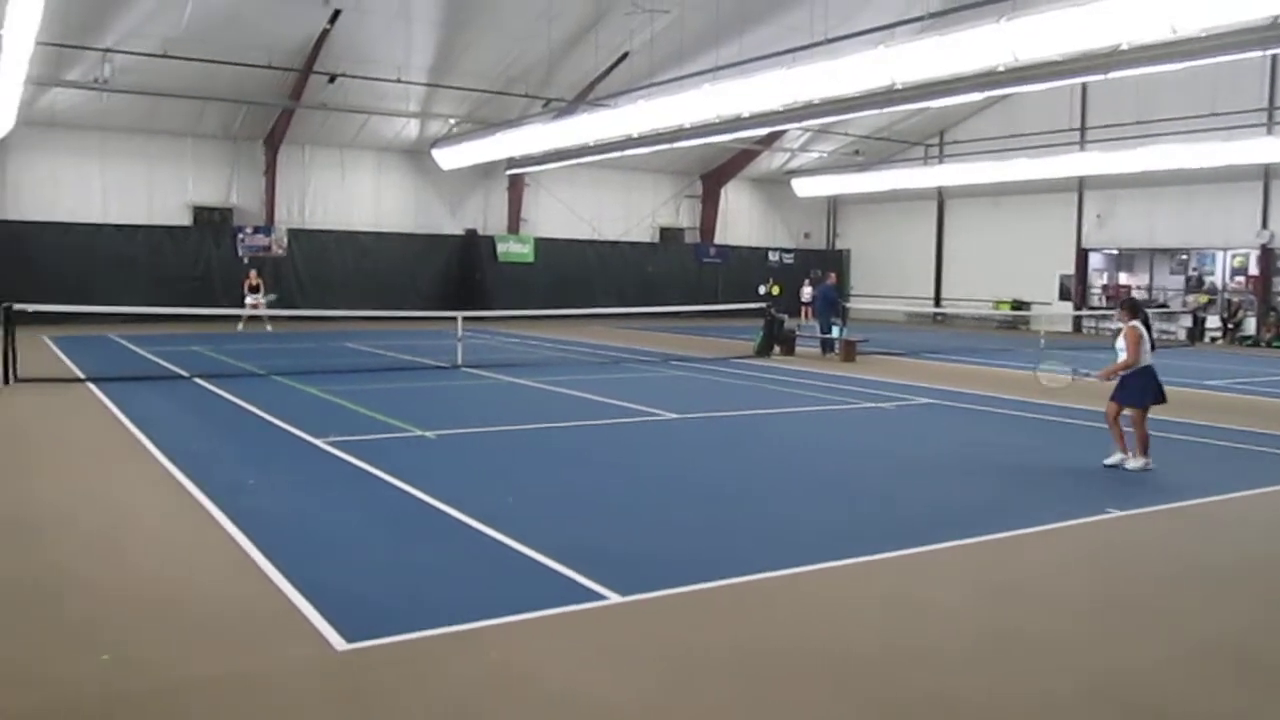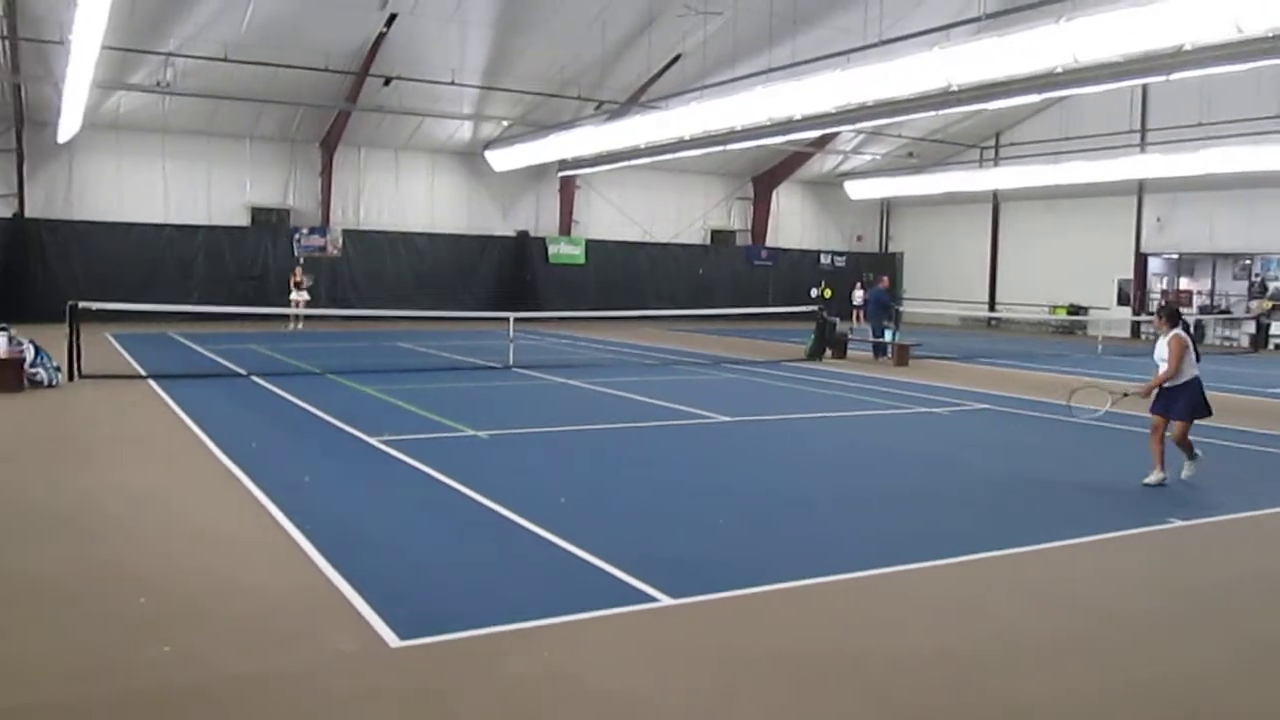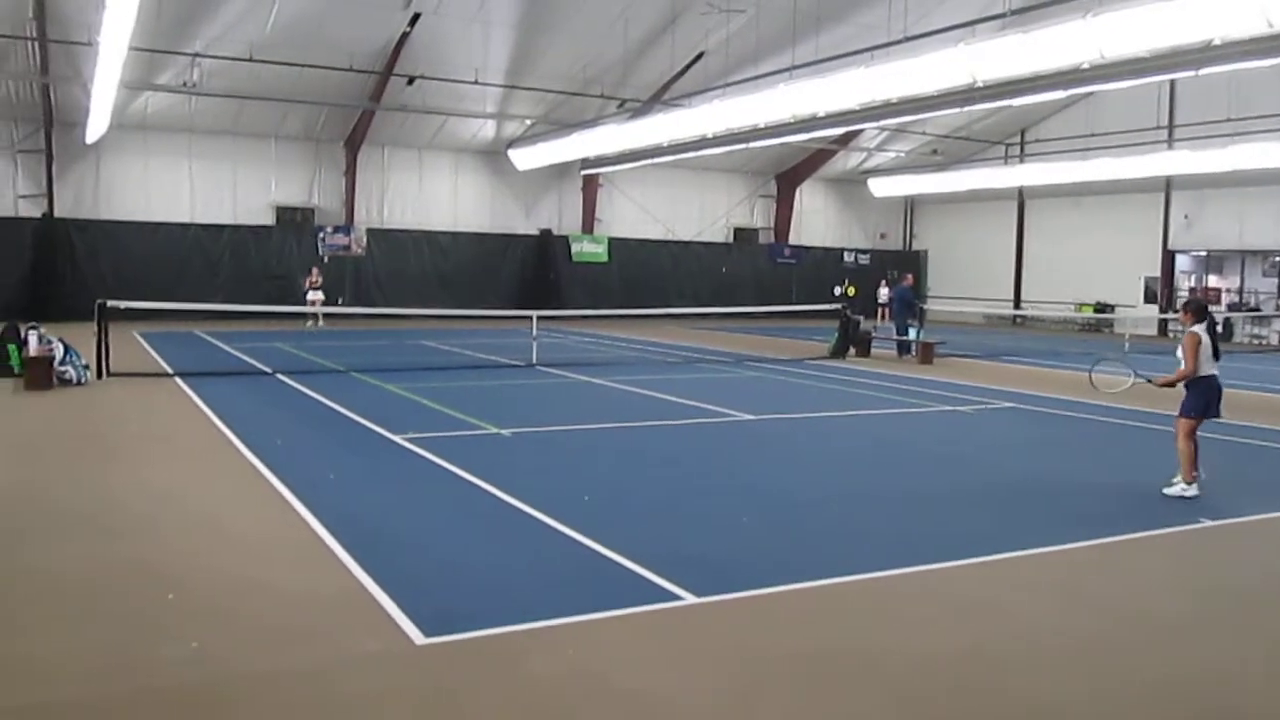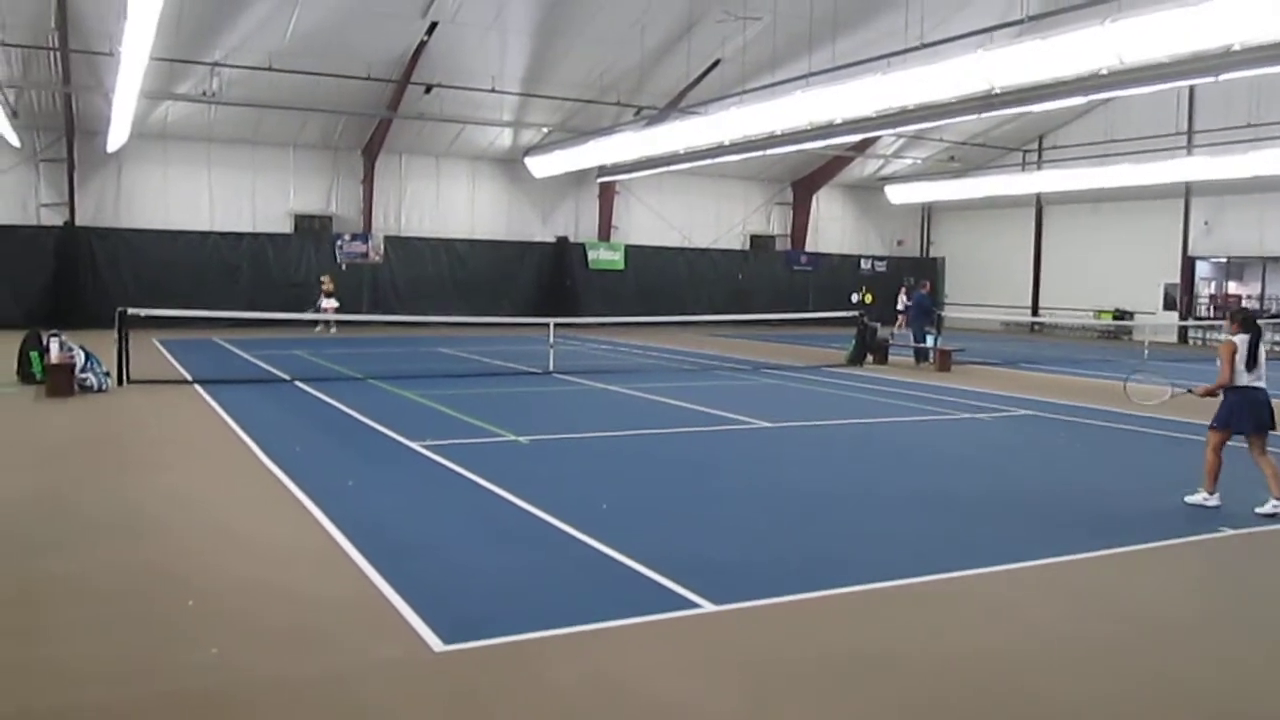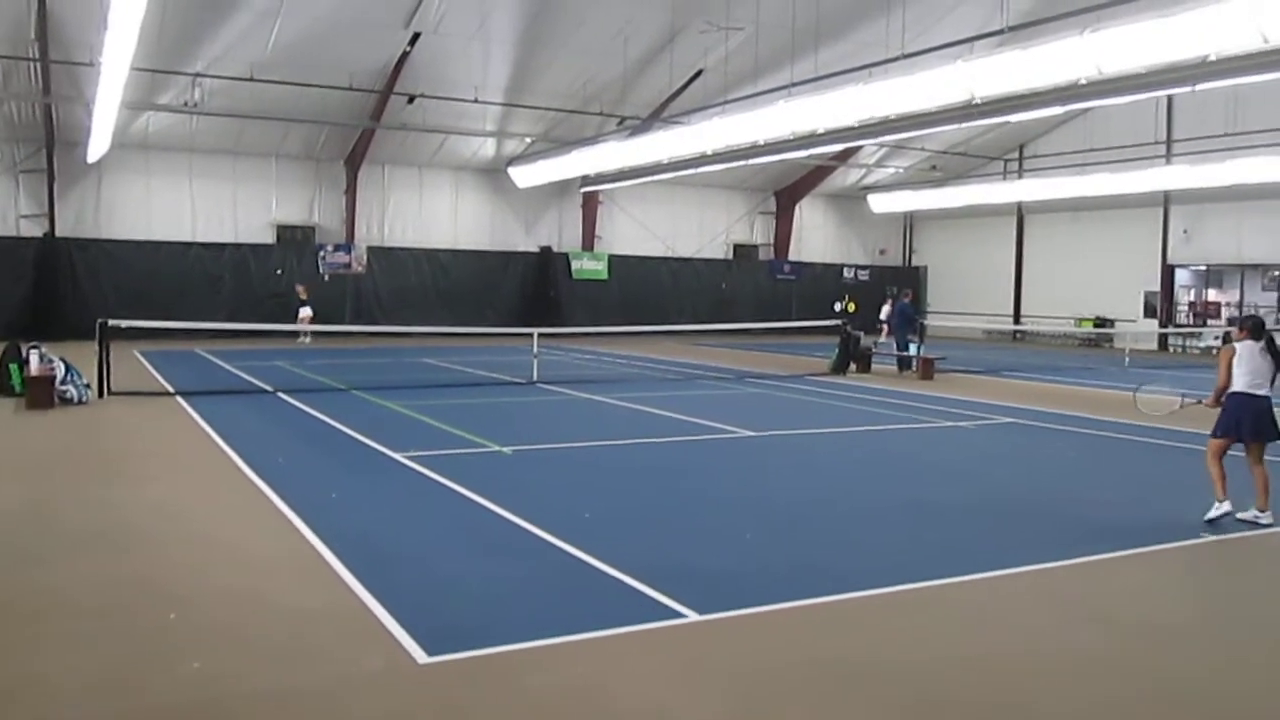
dt=0.4s
person 1, frame 1
left shoulder: (1132, 330)
right shoulder: (1129, 329)
left elbow: (1132, 361)
left wrist: (1108, 371)
right wrist: (1113, 371)
left hip: (1142, 378)
right hip: (1128, 378)
left knee: (1137, 421)
right knee: (1111, 414)
left ankle: (1144, 459)
right ankle: (1122, 453)
person 1, frame 2
left shoulder: (1177, 339)
right shoulder: (1162, 339)
left elbow: (1172, 372)
left wrist: (1149, 387)
right wrist: (1151, 386)
left hip: (1187, 389)
right hip: (1168, 390)
left knee: (1178, 436)
right knee: (1156, 429)
left ankle: (1192, 456)
right ankle: (1159, 472)
person 1, frame 3
left shoulder: (1191, 336)
right shoulder: (1204, 333)
left elbow: (1190, 370)
left wrist: (1167, 380)
right wrist: (1174, 380)
left hip: (1201, 388)
right hip: (1209, 385)
left knee: (1182, 434)
right knee: (1187, 432)
left ankle: (1187, 485)
right ankle: (1193, 473)
person 1, frame 4
left shoulder: (1229, 344)
right shoulder: (1258, 344)
left elbow: (1226, 379)
left wrist: (1206, 390)
right wrist: (1216, 390)
left hip: (1238, 400)
right hip: (1260, 398)
left knee: (1213, 446)
right knee: (1260, 452)
left ankle: (1209, 494)
person 1, frame 5
left shoulder: (1230, 349)
left elbow: (1222, 383)
left wrist: (1214, 400)
left hip: (1238, 405)
right hip: (1262, 407)
left knee: (1213, 455)
right knee: (1257, 461)
left ankle: (1222, 502)
right ankle: (1262, 511)
